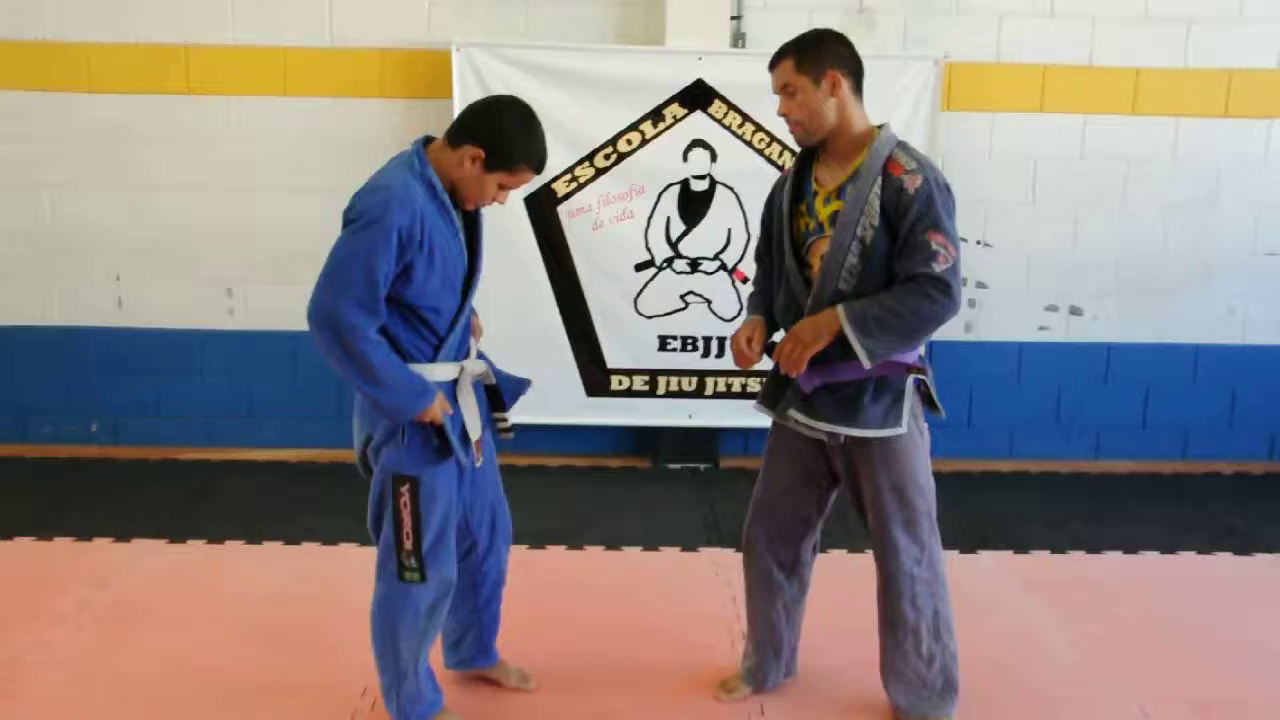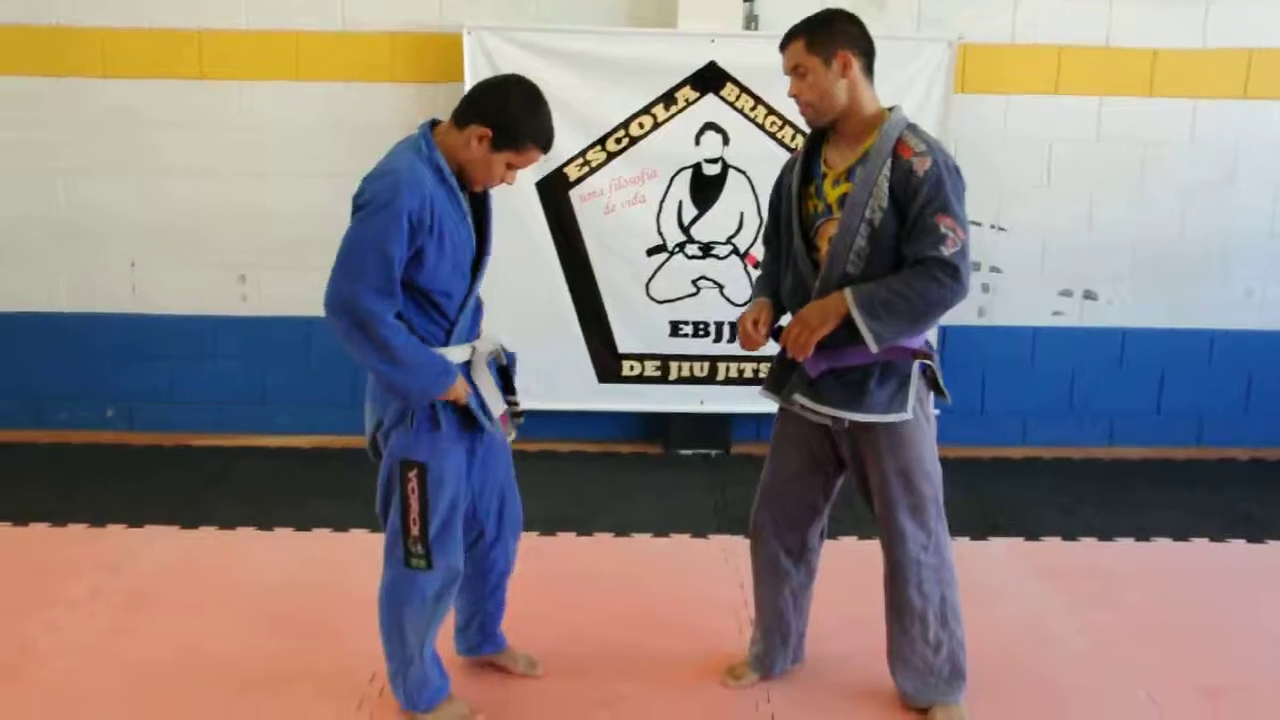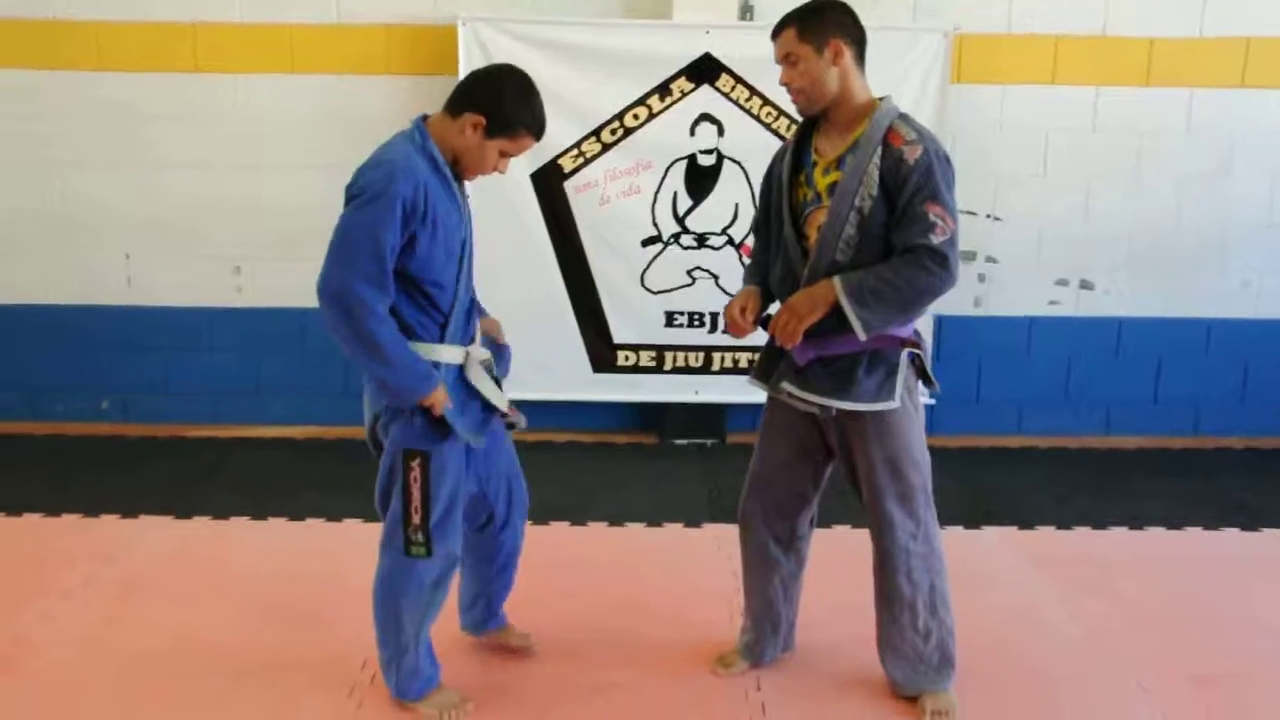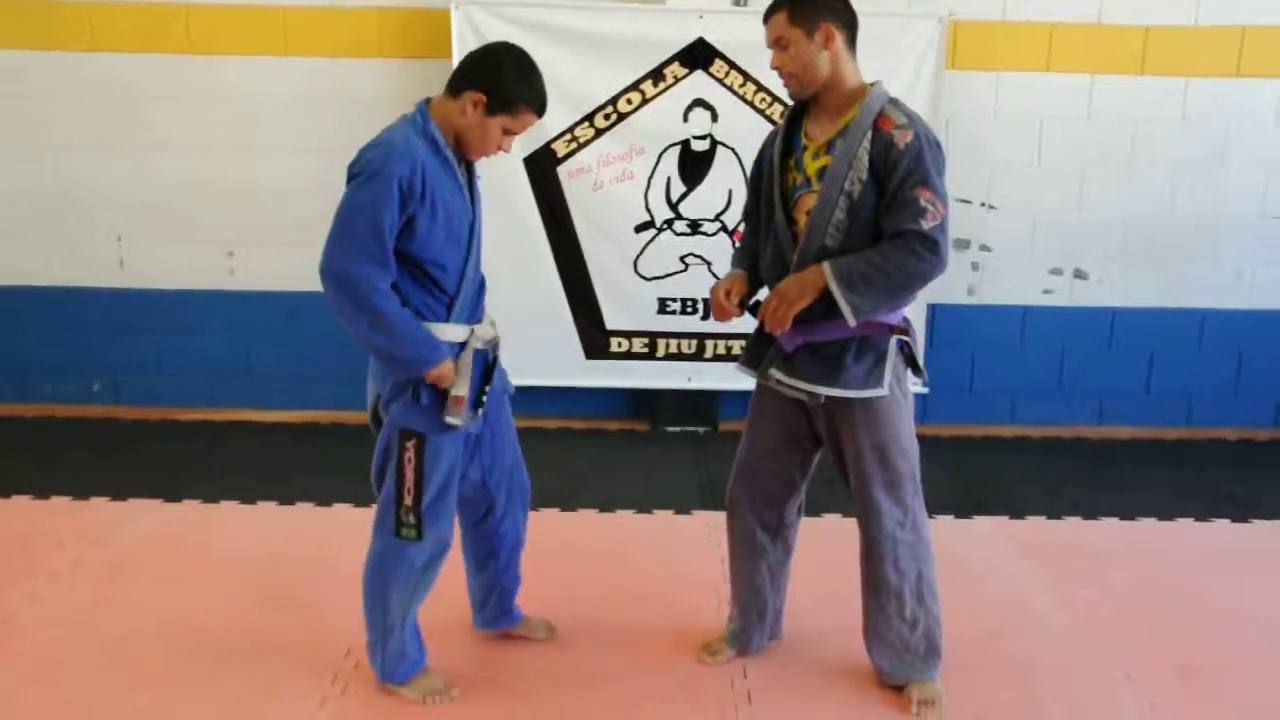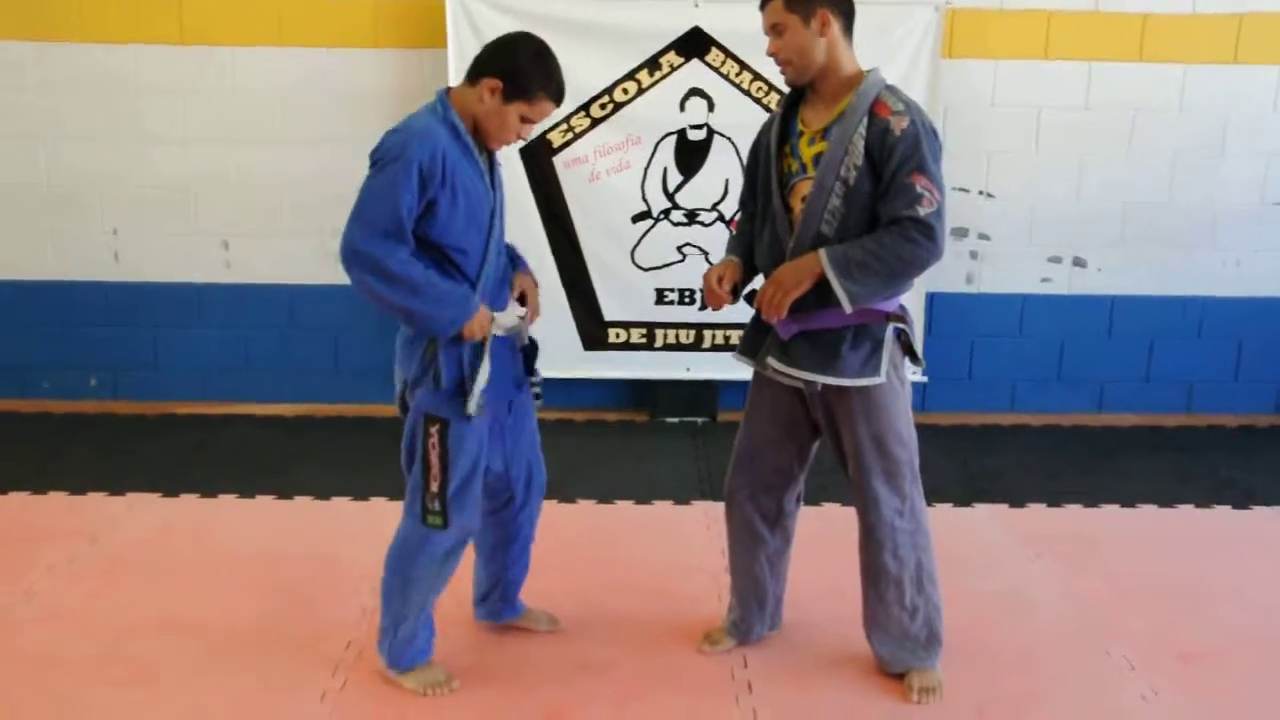
dt=0.2s
person 1, frame 1
left shoulder: (909, 180)
right shoulder: (793, 184)
left elbow: (937, 292)
left wrist: (836, 324)
right wrist: (758, 320)
left hip: (880, 401)
right hip: (802, 396)
left knee: (906, 557)
right knee: (771, 540)
right ankle: (765, 664)
person 1, frame 2
left shoulder: (918, 162)
right shoulder: (802, 167)
left elbow: (945, 275)
left wrist: (843, 306)
right wrist: (765, 302)
left hip: (886, 385)
right hip: (808, 379)
left knee: (913, 541)
right knee: (778, 525)
right ankle: (773, 650)
person 1, frame 3
left shoulder: (908, 151)
right shoulder: (793, 155)
left elbow: (933, 264)
left wrist: (832, 294)
right wrist: (755, 291)
left hip: (874, 373)
right hip: (797, 367)
left knee: (902, 529)
right knee: (768, 512)
right ankle: (763, 638)
person 1, frame 4
left shoulder: (898, 136)
right shoulder: (784, 139)
left elbow: (924, 250)
left wrist: (821, 279)
right wrist: (742, 276)
left hip: (863, 359)
right hip: (787, 353)
left knee: (890, 517)
right knee: (755, 500)
left ankle: (910, 661)
right ankle: (750, 626)
person 1, frame 5
left shoulder: (895, 122)
right shoulder: (780, 125)
left elbow: (920, 237)
left wrist: (817, 266)
right wrist: (736, 262)
left hip: (861, 347)
right hip: (784, 340)
left knee: (888, 504)
right knee: (754, 488)
left ankle: (909, 648)
right ankle: (751, 615)
person 2, frame 1
left shoulder: (443, 188)
right shoulder: (392, 204)
right elbow: (335, 314)
left wrist: (463, 321)
right wrist: (414, 397)
left hip: (460, 396)
right hip: (411, 413)
left knee: (486, 535)
right knee: (421, 568)
left ankle: (473, 653)
person 2, frame 2
left shoulder: (450, 174)
right shoulder: (399, 188)
right elbow: (353, 304)
left wrist: (471, 326)
right wrist: (435, 378)
left hip: (468, 381)
right hip: (420, 398)
left knee: (495, 519)
right knee: (428, 555)
left ankle: (480, 639)
person 2, frame 3
left shoulder: (442, 169)
right shoulder: (395, 178)
right elbow: (346, 291)
left wrist: (476, 317)
right wrist: (415, 383)
left hip: (466, 375)
right hip: (421, 391)
left knee: (501, 503)
right knee: (423, 544)
left ankle: (484, 616)
person 2, frame 4
left shoulder: (453, 154)
right shoulder: (395, 160)
right elbow: (348, 269)
left wrist: (477, 320)
right wrist: (425, 356)
left hip: (474, 361)
right hip: (423, 374)
left knee: (503, 495)
right knee: (417, 529)
left ankle: (498, 612)
right ankle: (396, 662)
person 2, frame 5
left shoulder: (479, 144)
right shoulder: (417, 146)
right elbow: (365, 250)
left wrist: (517, 271)
right wrist: (457, 313)
left hip: (499, 347)
right hip: (446, 358)
left knee: (519, 487)
right knee: (443, 514)
left ankle: (499, 604)
right ankle: (403, 650)
person 3, frame 1
left shoulder: (726, 195)
right shoulder: (671, 193)
left elbow: (740, 236)
right elbow: (654, 232)
left wrist: (721, 262)
right wrist: (671, 259)
left hip: (713, 271)
right hip: (676, 270)
left knee: (729, 311)
right knee: (646, 307)
left ankle: (709, 298)
right ankle: (687, 297)
person 3, frame 2
left shoulder: (739, 179)
right shoulder: (683, 177)
left elbow: (752, 220)
right elbow: (666, 216)
left wrist: (733, 246)
right wrist: (682, 244)
left hip: (725, 256)
right hip: (688, 254)
left knee: (742, 297)
right knee: (657, 291)
left ankle: (721, 282)
right ankle: (699, 282)
person 3, frame 3
left shoulder: (734, 170)
right shoulder: (678, 168)
left elbow: (747, 211)
right elbow: (661, 207)
left wrist: (727, 237)
right wrist: (677, 234)
left hip: (720, 246)
right hip: (683, 245)
left knee: (737, 287)
right knee: (652, 282)
left ankle: (716, 273)
right ankle: (694, 273)
person 3, frame 4
left shoulder: (727, 156)
right shoulder: (671, 154)
left elbow: (741, 197)
right elbow: (654, 193)
left wrist: (721, 223)
right wrist: (670, 220)
left hip: (714, 233)
right hip: (676, 231)
left knee: (730, 274)
right knee: (645, 268)
left ankle: (709, 260)
right ankle: (686, 259)
person 3, frame 5
left shoulder: (724, 145)
right shoulder: (668, 143)
left elbow: (737, 186)
right elbow: (651, 183)
left wrist: (718, 213)
right wrist: (668, 211)
left hip: (711, 223)
right hip: (673, 221)
right knee: (643, 258)
left ankle: (705, 251)
right ankle: (686, 250)
